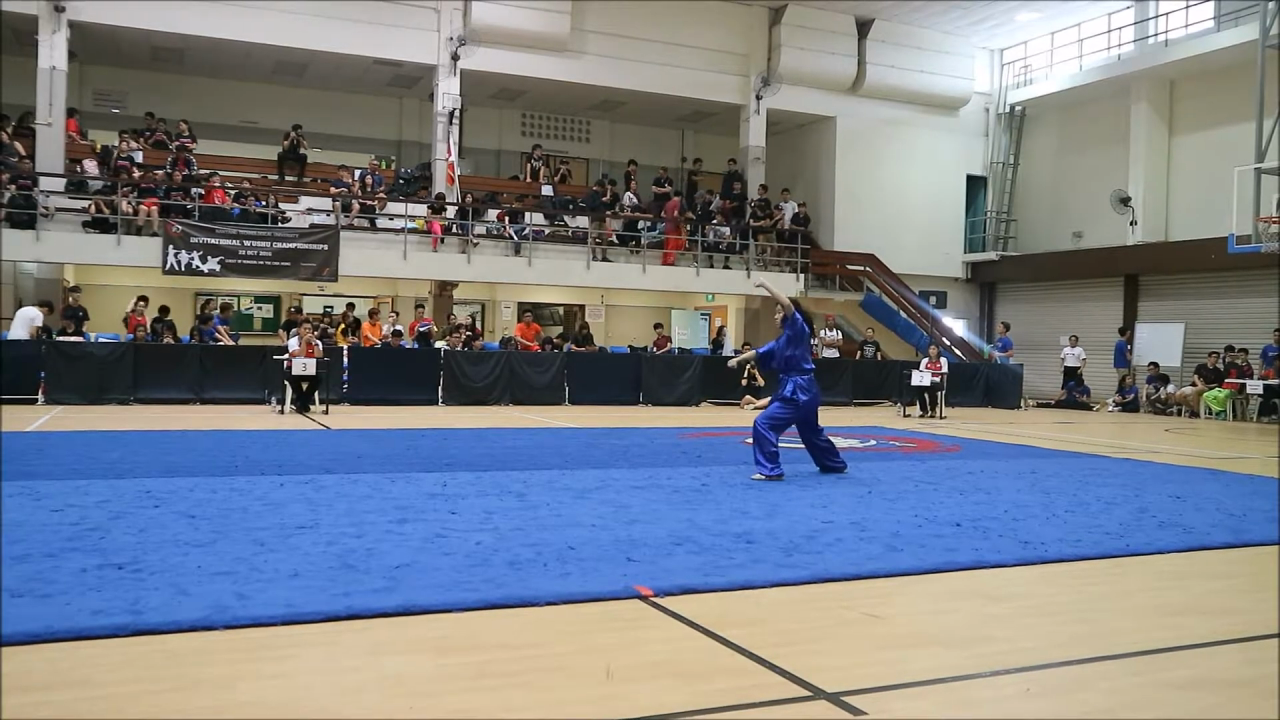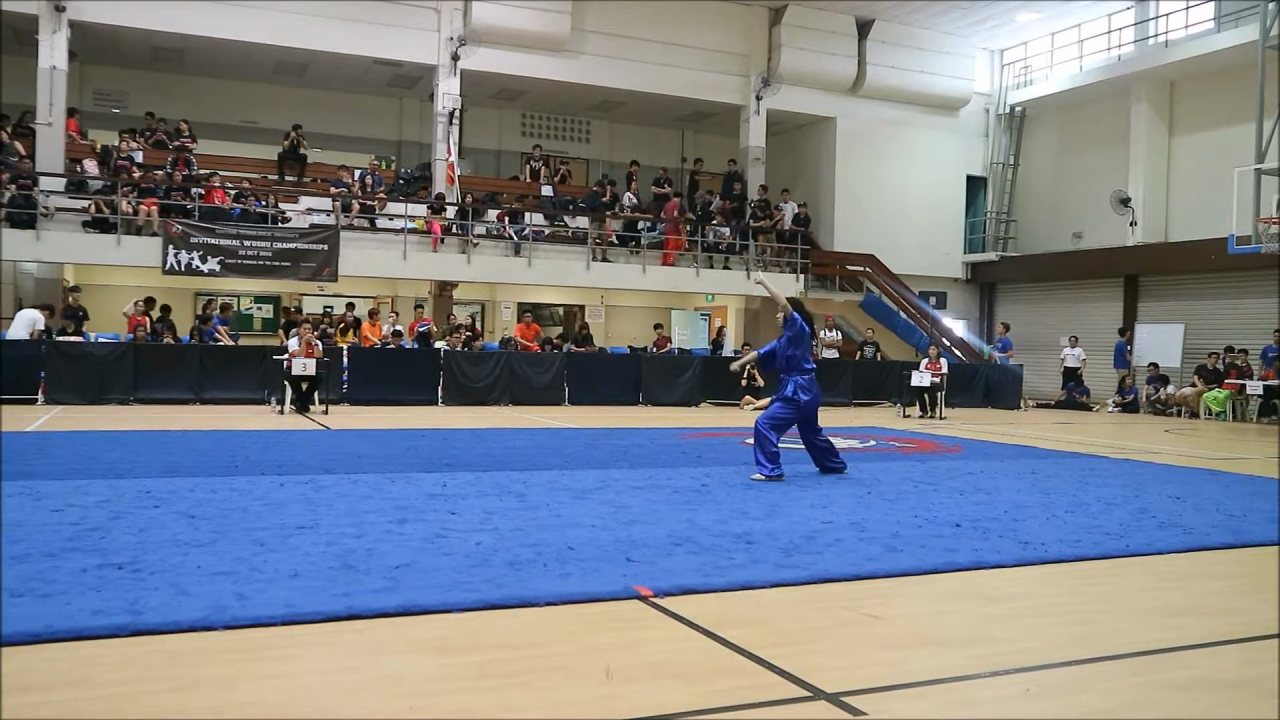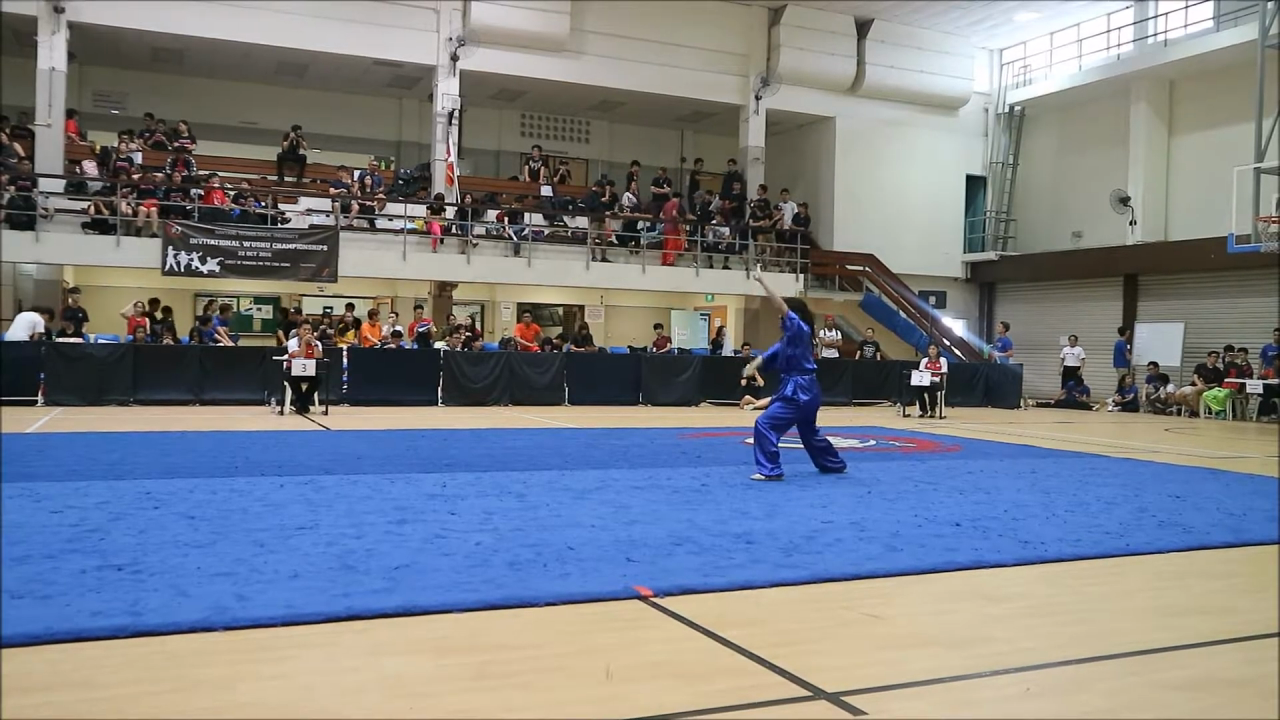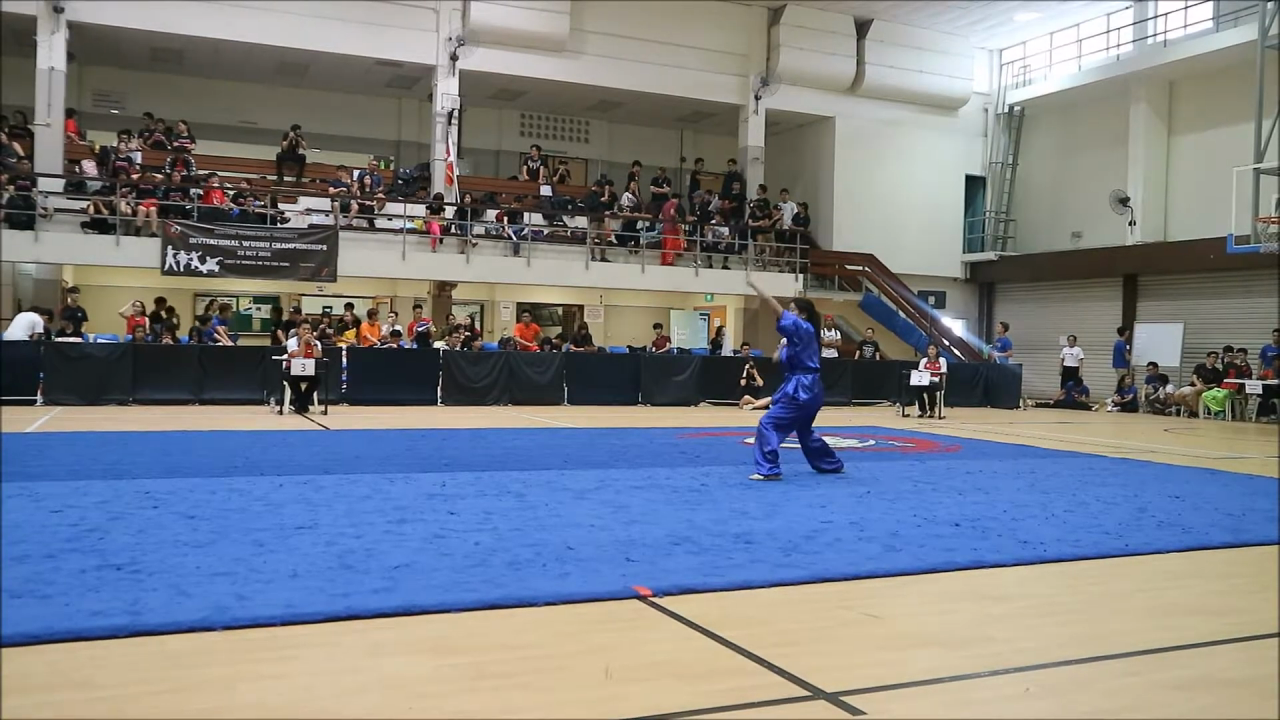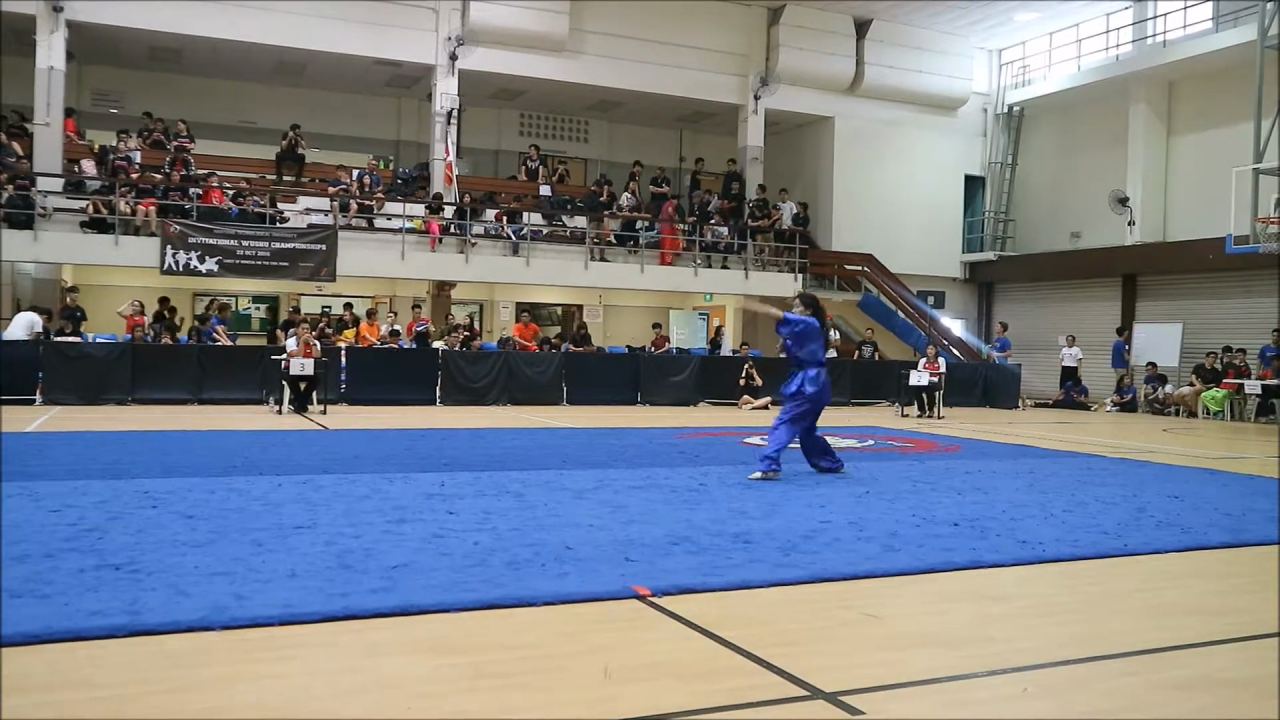
dt=0.1s
person 1, frame 1
left shoulder: (798, 331)
right shoulder: (784, 339)
left elbow: (787, 304)
right elbow: (761, 352)
left wrist: (765, 285)
right wrist: (737, 358)
left hip: (798, 392)
right hip: (803, 391)
left knee: (763, 424)
right knee: (812, 433)
left ankle: (770, 470)
right ankle: (836, 464)
person 1, frame 2
left shoulder: (799, 331)
right shoulder: (785, 339)
left elbow: (786, 304)
right elbow: (762, 353)
left wrist: (763, 282)
right wrist: (740, 363)
left hip: (799, 391)
right hip: (804, 391)
left knee: (764, 424)
right knee: (811, 434)
left ankle: (771, 470)
right ankle: (836, 465)
person 1, frame 3
left shoulder: (799, 330)
right shoulder: (788, 340)
left elbow: (781, 306)
right elbow: (768, 356)
left wrist: (762, 281)
right wrist: (752, 367)
left hip: (799, 390)
right hip: (807, 390)
left knee: (765, 424)
right knee: (809, 433)
left ankle: (770, 470)
right ankle: (835, 464)
person 1, frame 4
left shoulder: (802, 328)
right shoulder: (797, 335)
left elbow: (777, 308)
right elbow: (787, 359)
left wrist: (754, 285)
right wrist: (782, 356)
left hip: (801, 389)
right hip: (809, 389)
left knee: (768, 424)
right knee: (805, 433)
left ankle: (768, 470)
right ankle: (832, 464)
person 1, frame 5
left shoulder: (808, 324)
right shoulder: (809, 326)
left elbow: (778, 315)
left wrist: (753, 306)
left hip: (809, 382)
right hip: (813, 382)
left knee: (784, 423)
right knee: (805, 428)
left ankle: (769, 467)
right ankle: (832, 463)
